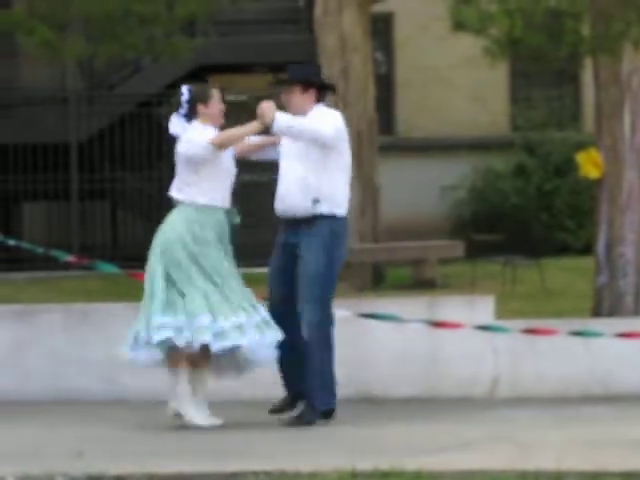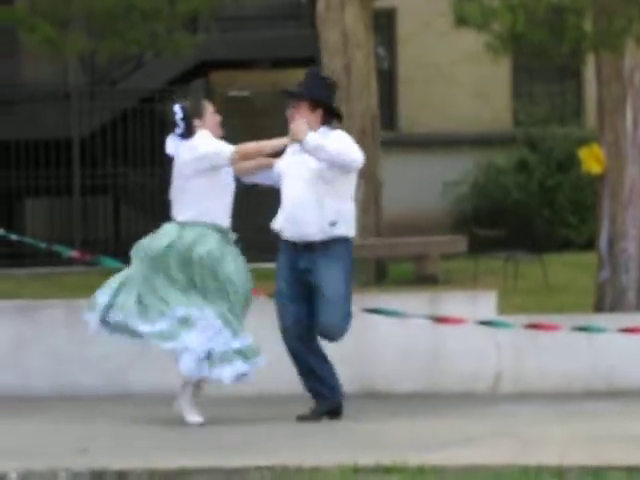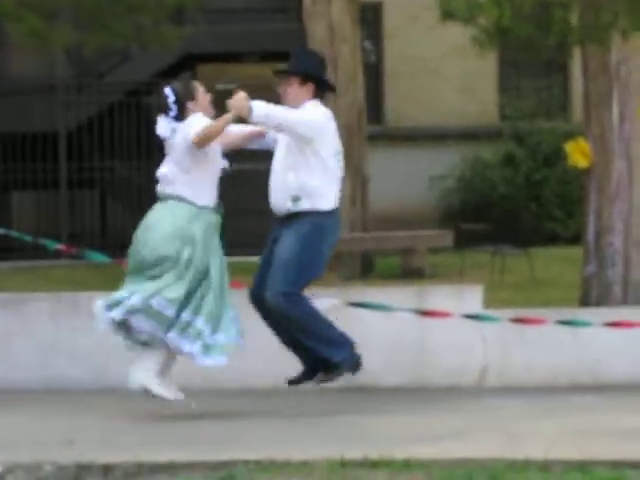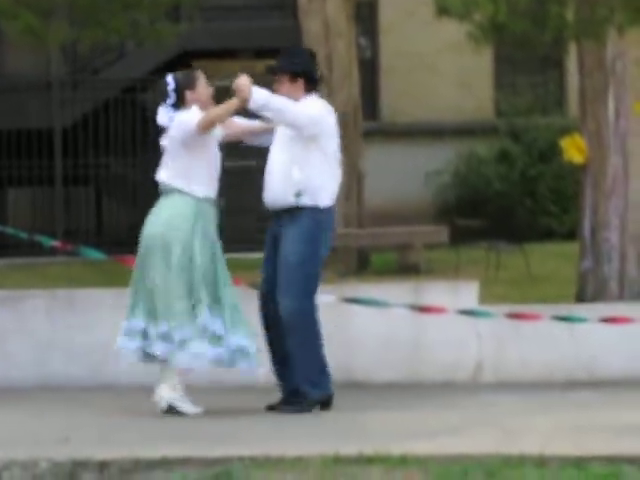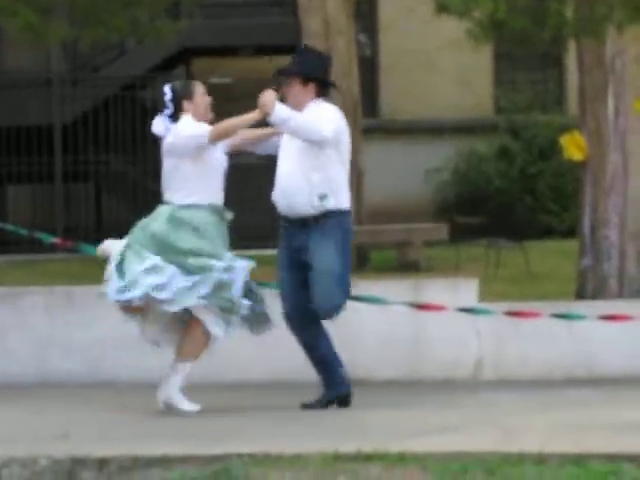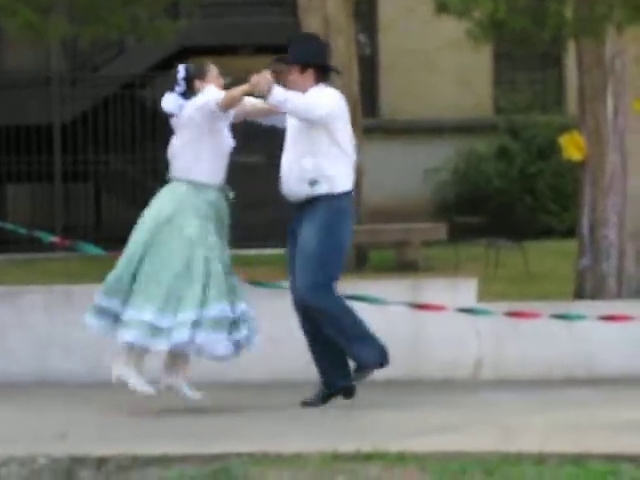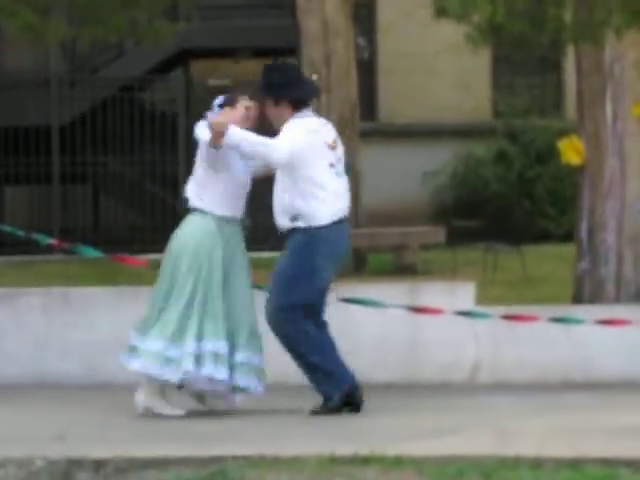
dt=0.3s
person 1, frame 1
left shoulder: (329, 119)
right shoulder: (295, 132)
left elbow: (322, 137)
right elbow: (272, 147)
left wrist: (277, 120)
left hip: (323, 231)
right hip: (291, 231)
left knee: (311, 313)
right knee: (280, 308)
left ankle: (322, 399)
right ankle: (299, 388)
person 1, frame 2
left shoulder: (339, 141)
right shoulder: (295, 154)
left elbow: (354, 161)
right elbow: (270, 172)
left wrist: (307, 139)
left hip: (331, 252)
right hip: (292, 253)
left knee: (332, 325)
right knee: (294, 332)
right ankle: (328, 400)
person 1, frame 3
left shoulder: (315, 116)
right shoulder: (303, 124)
left elbow: (288, 122)
right elbow: (276, 134)
left wrist: (253, 109)
left hip: (312, 225)
right hip: (294, 225)
left knee: (280, 297)
right knee: (263, 296)
left ankle: (339, 353)
right ankle: (318, 357)
person 1, frame 4
left shoulder: (316, 111)
right shoulder: (298, 120)
left elbow: (294, 118)
right elbow: (277, 131)
left wrist: (252, 94)
left hip: (308, 223)
right hip: (287, 222)
left knee: (295, 306)
right knee: (271, 305)
left ankle: (314, 390)
right ankle: (298, 389)
person 1, frame 5
left shoulder: (328, 116)
right shoulder: (296, 121)
left elbow: (316, 133)
right elbow: (276, 141)
left wrist: (274, 112)
left hip: (328, 226)
right hip: (294, 228)
left knee: (327, 303)
right knee: (295, 312)
left ankle: (332, 292)
right ankle: (337, 387)
person 1, frame 6
left shoulder: (328, 99)
right shoulder: (307, 102)
left elbow: (307, 110)
right elbow: (291, 116)
left wrist: (272, 92)
left hip: (328, 210)
right hip: (306, 212)
left knee: (311, 291)
right knee: (305, 299)
left ankle: (368, 351)
right ankle: (337, 379)
person 1, frame 7
left shoulder: (298, 133)
right shoulder: (321, 127)
left elbow: (275, 154)
left wrist: (229, 131)
left hip: (313, 237)
right hip: (331, 233)
left knee: (283, 314)
right knee: (306, 317)
left ankle: (337, 383)
right ankle: (343, 391)
person 2, frame 1
left shoulder: (208, 138)
right shoulder: (195, 135)
left elbow: (241, 148)
right elbow: (221, 141)
left wrist: (278, 139)
right wrist: (260, 124)
left hip: (208, 233)
right hip: (189, 231)
left knee: (206, 312)
right knee: (200, 312)
left ankle: (182, 397)
right ankle: (186, 398)
person 2, frame 2
left shoulder: (203, 155)
right shoulder: (198, 147)
left elbow: (238, 167)
right elbow: (241, 153)
left wrist: (278, 162)
right wrist: (286, 141)
left hip: (212, 250)
right hip: (183, 245)
left knee: (208, 332)
left ankle: (186, 399)
person 2, frame 3
left shoulder: (188, 130)
right shoulder: (193, 127)
left elbow: (233, 138)
right elbow: (208, 135)
left wrist: (268, 128)
right wrist: (232, 115)
left hip: (175, 224)
right hip: (184, 225)
left knee: (183, 304)
right knee: (190, 303)
left ankle: (153, 372)
right ankle: (149, 368)
person 2, frame 4
left shoulder: (198, 124)
right shoulder: (187, 120)
left elbow: (236, 129)
right elbow: (209, 121)
left wrist: (276, 124)
right wrist: (238, 100)
left hip: (181, 220)
right hip: (182, 220)
left knee: (183, 308)
right knee: (188, 307)
left ankle: (170, 387)
right ankle: (169, 387)
person 2, frame 5
left shoulder: (202, 134)
right shoulder: (183, 134)
left elbow: (245, 139)
right elbow: (219, 132)
left wrist: (279, 131)
right wrist: (260, 112)
left hip: (205, 228)
right hip: (180, 225)
left knee: (201, 306)
left ankle: (171, 388)
right ankle: (123, 250)
person 2, frame 6
left shoulder: (210, 112)
right shoulder: (202, 104)
left elbow: (247, 109)
right elbow: (231, 98)
left hip: (200, 209)
right hip: (184, 207)
left knee: (196, 288)
right knee: (167, 283)
left ankle: (175, 371)
right ankle: (128, 363)
person 2, frame 7
left shoulder: (241, 151)
right shoulder: (214, 142)
right elbow: (215, 133)
right wrist: (227, 120)
left hip: (227, 240)
right hip: (204, 236)
left knee: (218, 316)
right knee: (192, 312)
left ankle: (196, 379)
right ankle: (150, 393)
